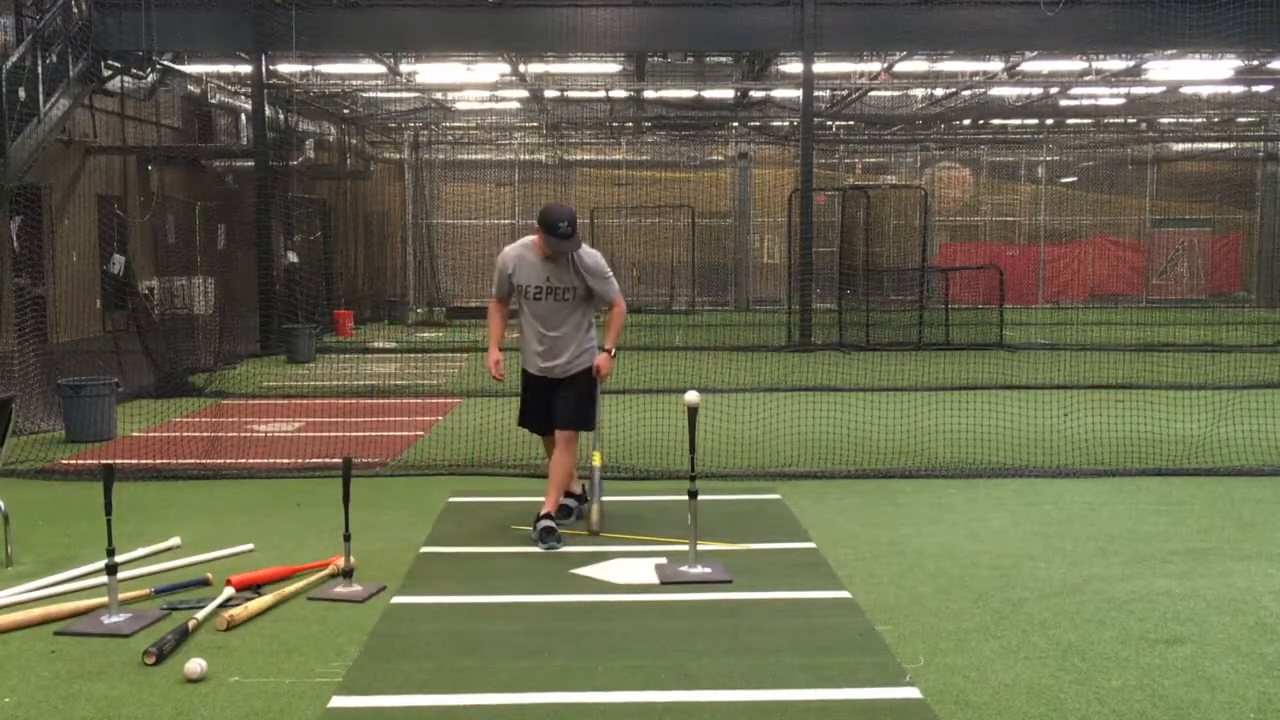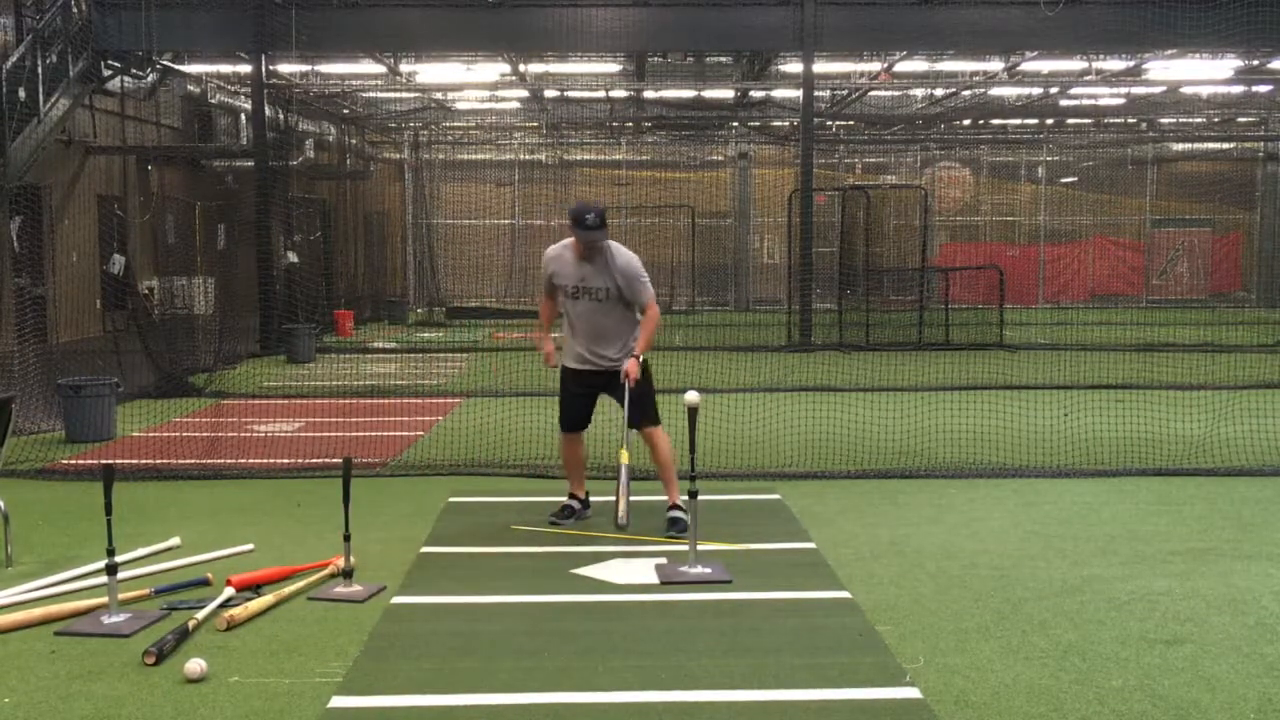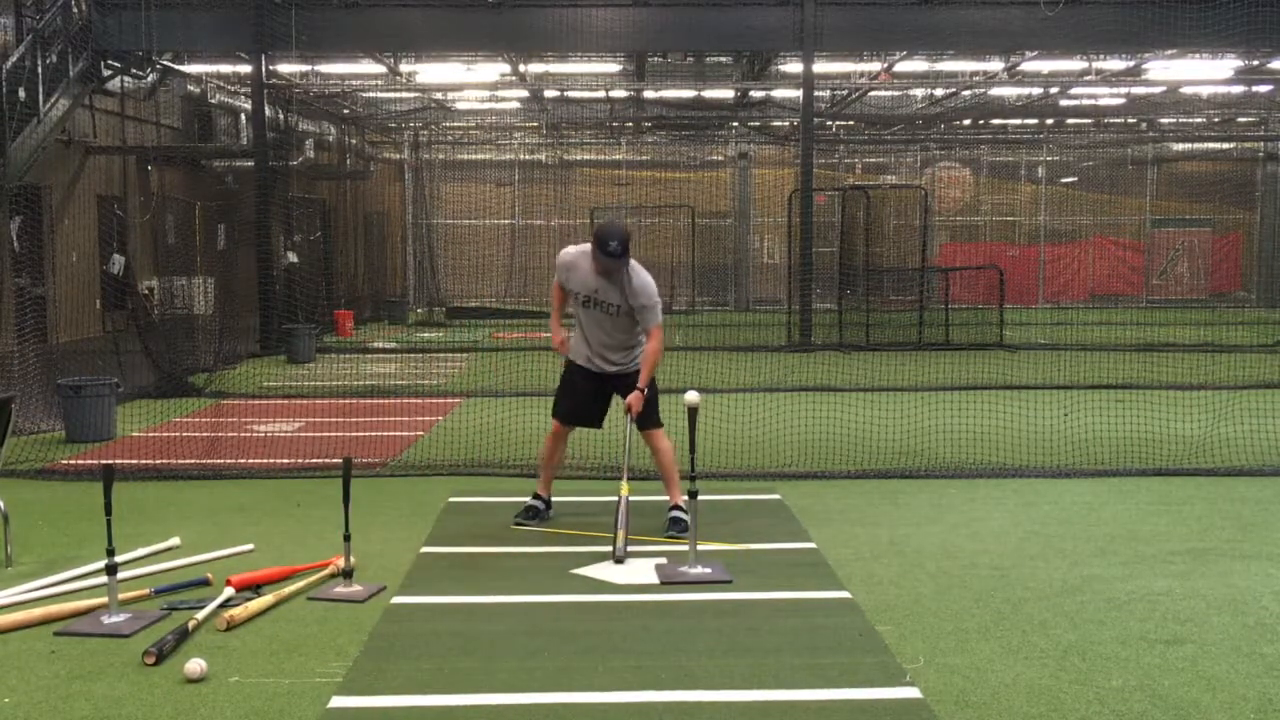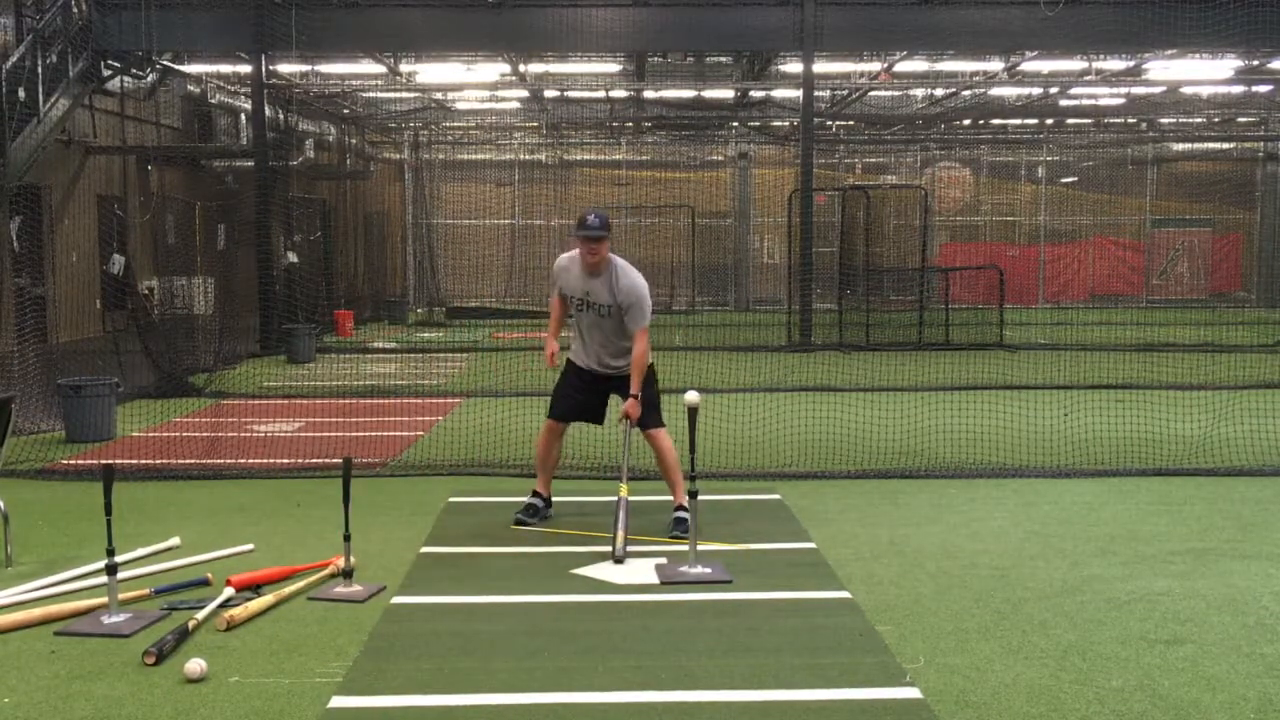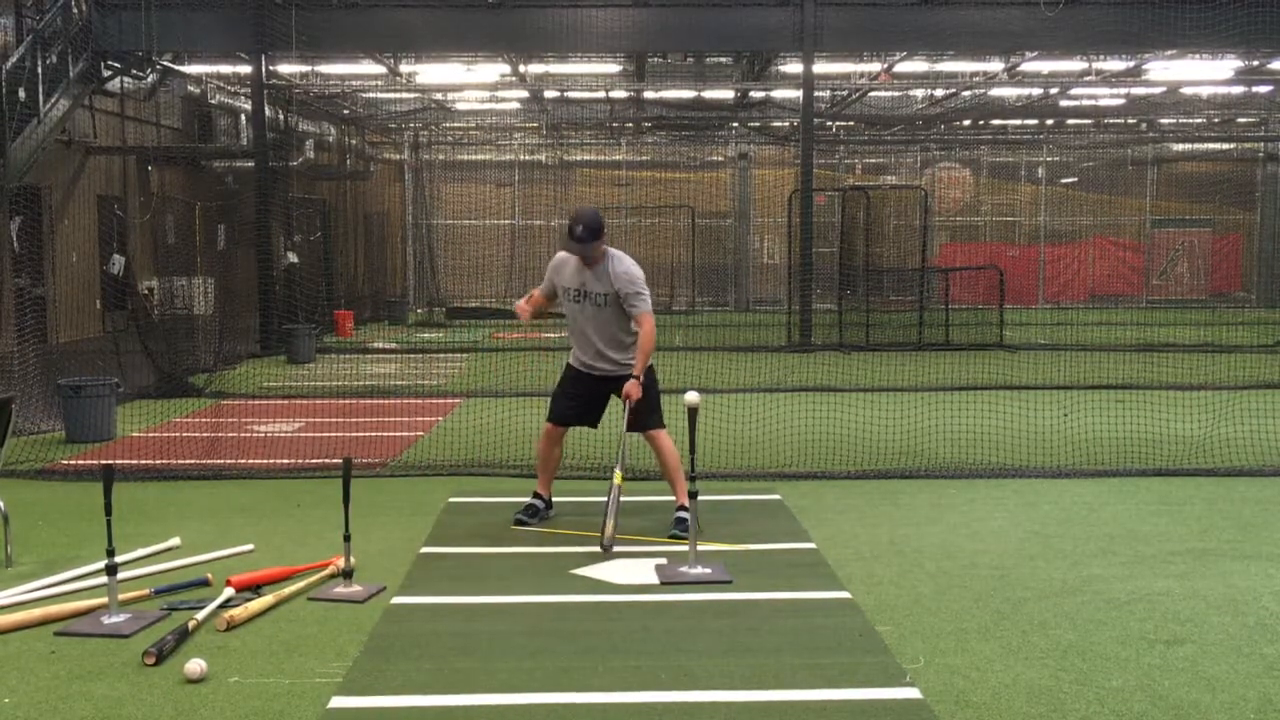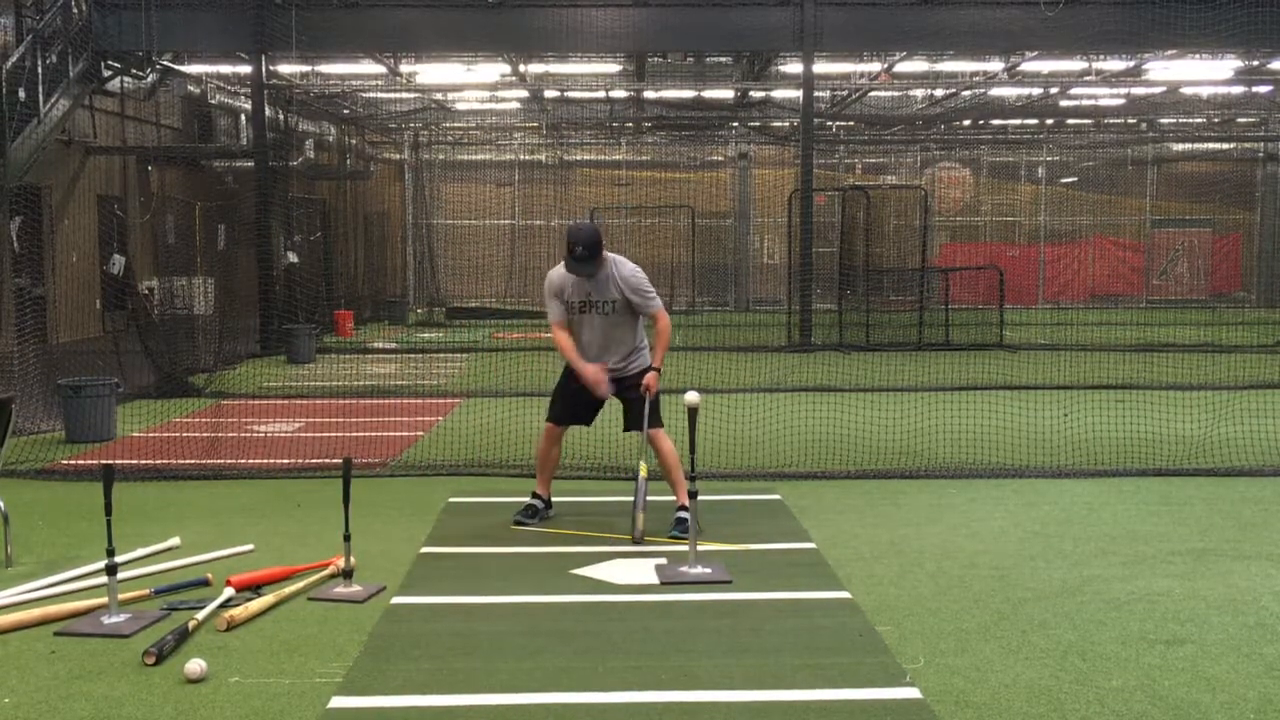
dt=0.5s
person 1, frame 1
left shoulder: (590, 261)
right shoulder: (511, 258)
left elbow: (617, 305)
right elbow: (499, 302)
left wrist: (607, 350)
right wrist: (494, 348)
left hip: (578, 364)
right hip: (535, 364)
left knee: (567, 437)
right knee: (547, 435)
left ankle: (546, 517)
right ankle: (574, 493)
person 1, frame 2
left shoulder: (625, 262)
right shoulder: (554, 258)
left elbow: (651, 311)
left wrist: (637, 356)
right wrist: (545, 339)
left hip: (624, 360)
right hip: (578, 360)
left knee: (650, 429)
right knee: (570, 431)
left ankle: (675, 505)
right ankle: (578, 497)
person 1, frame 3
left shoulder: (641, 282)
right shoulder: (569, 259)
left elbow: (655, 339)
left wrist: (641, 389)
right wrist: (556, 325)
left hip: (631, 364)
right hip: (584, 361)
left knee: (653, 431)
right knee: (558, 428)
left ankle: (677, 505)
right ankle: (541, 499)
person 1, frame 4
left shoulder: (631, 282)
right shoulder: (563, 266)
left elbow: (641, 342)
left wrist: (634, 395)
right wrist: (552, 337)
left hip: (629, 367)
right hip: (583, 363)
left knee: (655, 432)
right knee: (553, 425)
left ankle: (682, 507)
right ankle: (541, 498)
person 1, frame 5
left shoulder: (625, 270)
right shoulder: (560, 263)
left elbow: (647, 325)
right elbow: (544, 296)
left wrist: (636, 377)
right wrist: (525, 303)
left hip: (629, 367)
right hip: (583, 366)
left knee: (655, 433)
right knee: (553, 429)
left ankle: (683, 507)
right ankle: (542, 499)
person 1, frame 6
left shoulder: (628, 274)
right shoulder: (556, 279)
left elbow: (662, 320)
right elbow: (559, 331)
left wrist: (655, 369)
right wrist: (582, 368)
left hip: (633, 368)
right hip: (583, 369)
left knee: (654, 433)
right knee: (552, 428)
left ankle: (684, 507)
right ankle: (541, 499)
